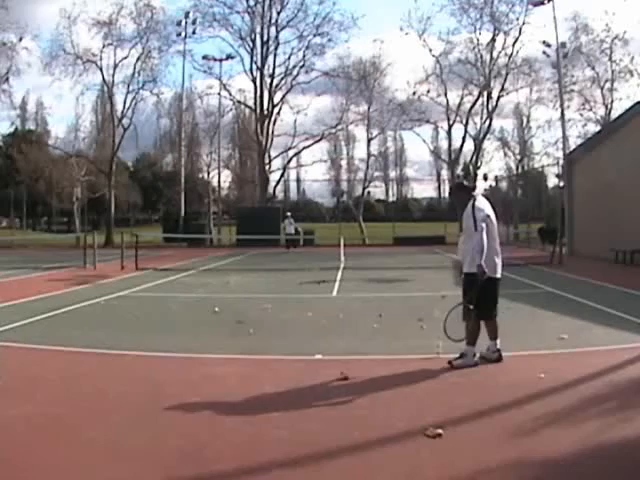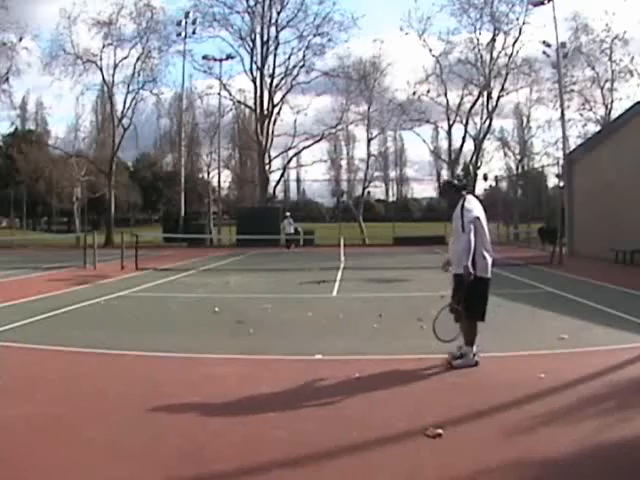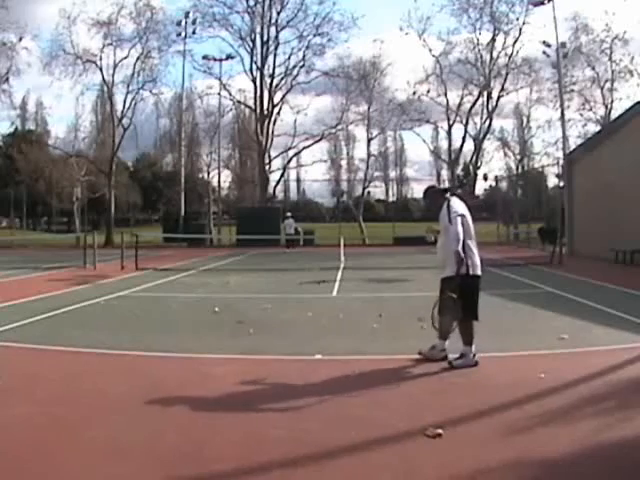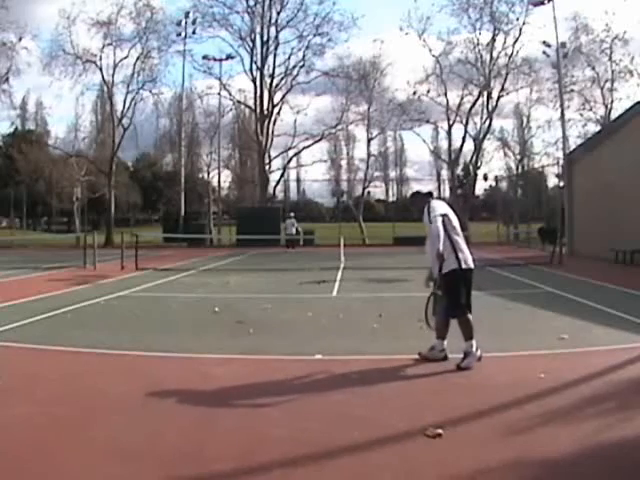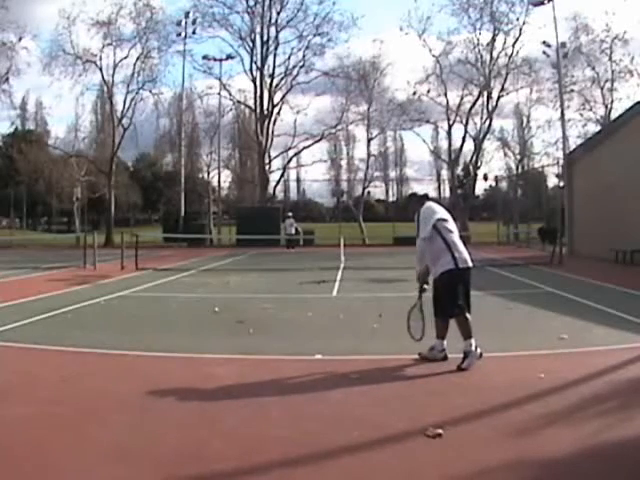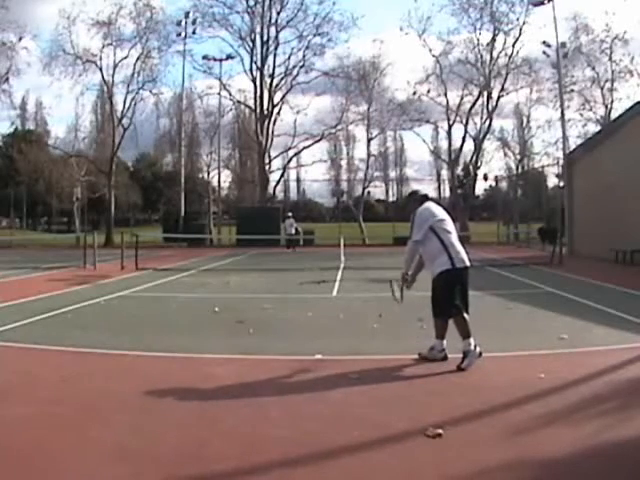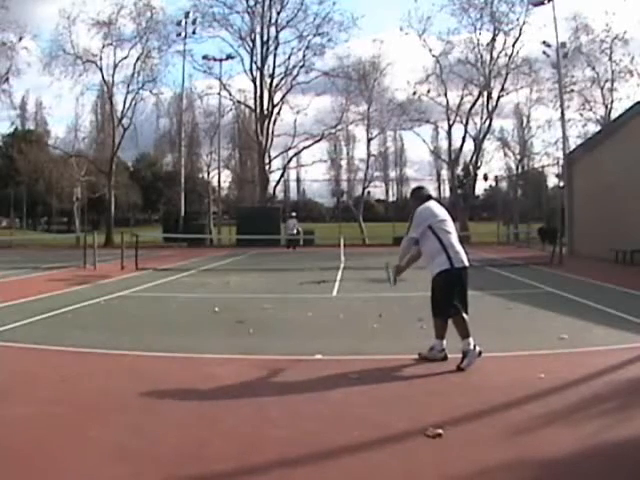
dt=0.4s
person 1, frame 1
left shoulder: (474, 207)
right shoulder: (478, 205)
left elbow: (479, 236)
left wrist: (479, 263)
right wrist: (465, 263)
left hip: (478, 270)
right hip: (486, 268)
left knee: (473, 313)
right knee: (487, 313)
left ankle: (469, 354)
right ankle: (494, 349)
person 1, frame 2
left shoulder: (464, 207)
right shoulder: (468, 204)
left elbow: (467, 238)
left wrist: (465, 265)
right wrist: (452, 259)
left hip: (471, 270)
right hip: (468, 268)
left knee: (468, 313)
right knee: (462, 310)
left ankle: (469, 354)
right ankle: (466, 348)
person 1, frame 3
left shoulder: (450, 206)
right shoulder: (449, 206)
left elbow: (455, 229)
left wrist: (457, 251)
right wrist: (437, 234)
left hip: (462, 269)
right hip: (452, 269)
left knee: (463, 314)
right knee: (446, 310)
left ankle: (469, 355)
right ankle: (440, 348)
person 1, frame 4
left shoulder: (432, 206)
right shoulder: (435, 208)
left elbow: (436, 226)
left wrist: (438, 250)
right wrist: (432, 271)
left hip: (455, 266)
right hip: (448, 267)
left knee: (459, 309)
right knee: (442, 310)
left ankle: (471, 349)
right ankle: (439, 348)
person 1, frame 5
left shoulder: (426, 210)
right shoulder: (431, 212)
left elbow: (422, 241)
right elbow: (432, 249)
left wrist: (420, 269)
right wrist: (426, 274)
left hip: (453, 266)
right hip: (444, 268)
left knee: (457, 308)
right knee: (440, 309)
left ankle: (471, 348)
right ankle: (439, 348)
person 1, frame 6
left shoulder: (423, 211)
right shoulder: (430, 213)
left elbow: (413, 243)
right elbow: (424, 250)
left wrist: (406, 270)
right wrist: (413, 274)
left hip: (451, 267)
right hip: (444, 268)
left knee: (455, 308)
right knee: (439, 309)
left ankle: (471, 347)
right ankle: (439, 348)
person 1, frame 7
left shoulder: (424, 210)
right shoulder: (431, 211)
left elbow: (409, 240)
right elbow: (420, 246)
left wrist: (400, 263)
right wrist: (404, 266)
left hip: (450, 266)
right hip: (444, 268)
left knee: (453, 308)
right knee: (439, 309)
left ankle: (470, 347)
right ankle: (439, 348)
